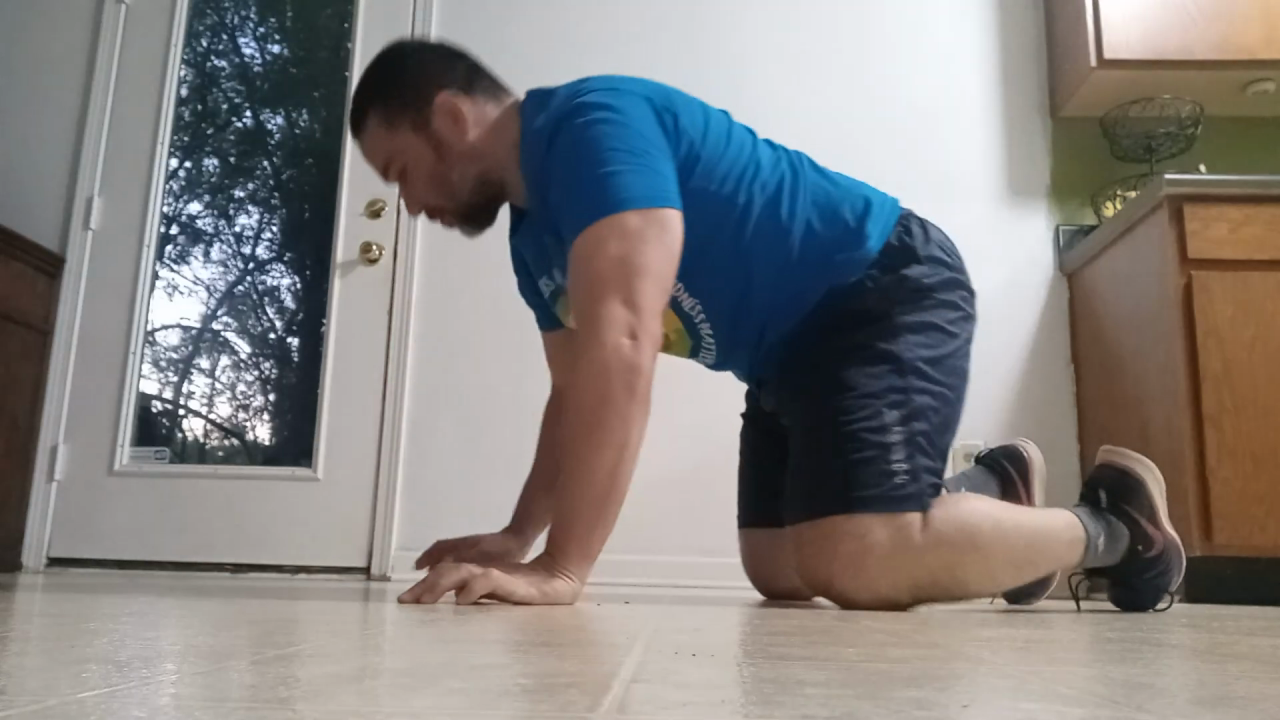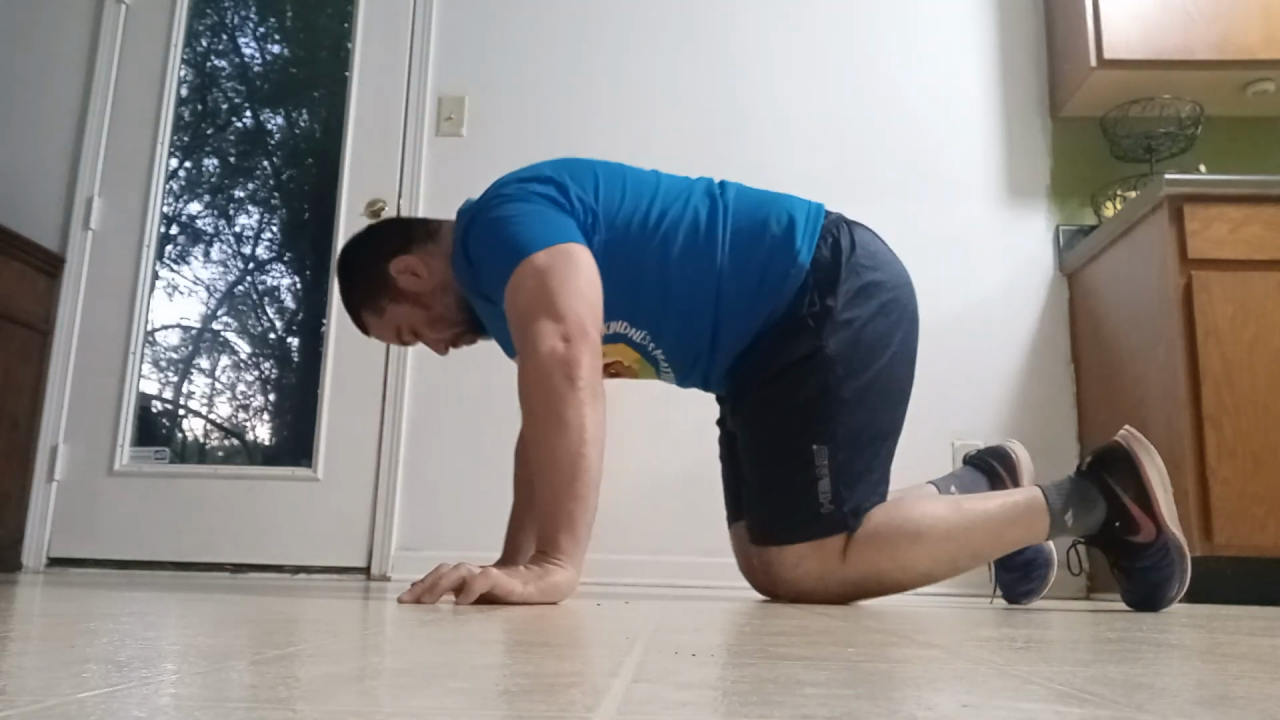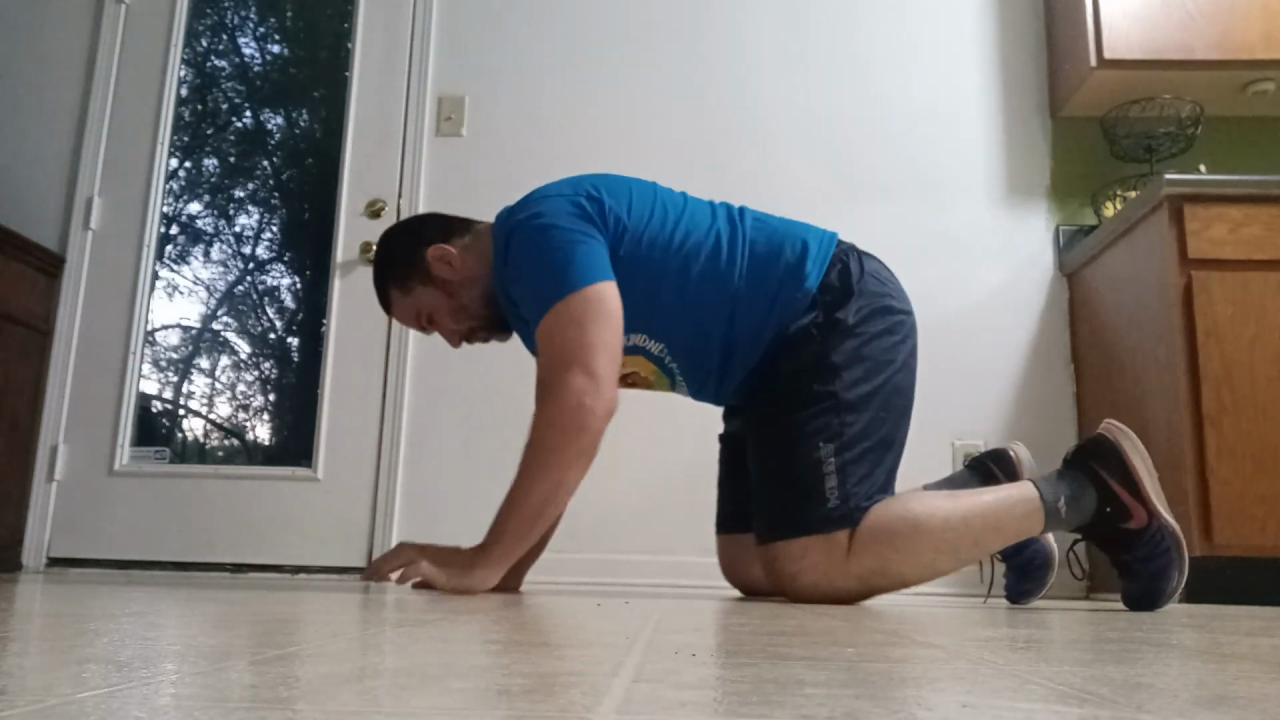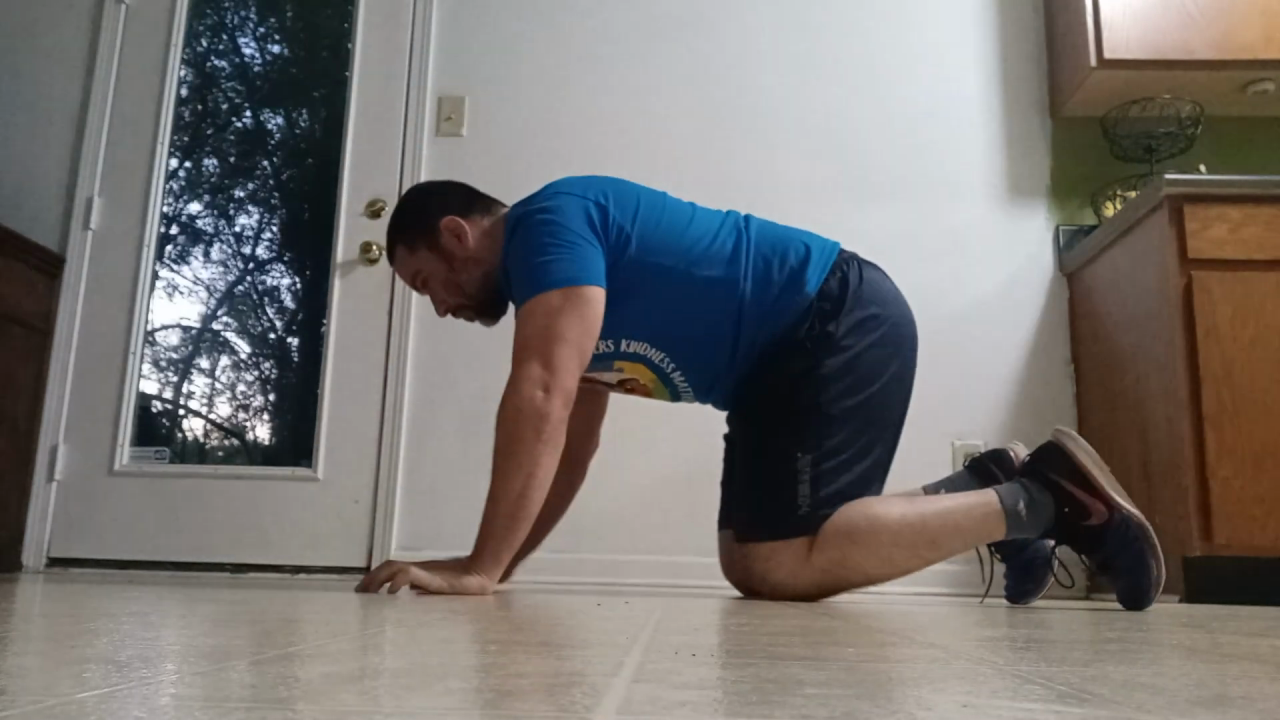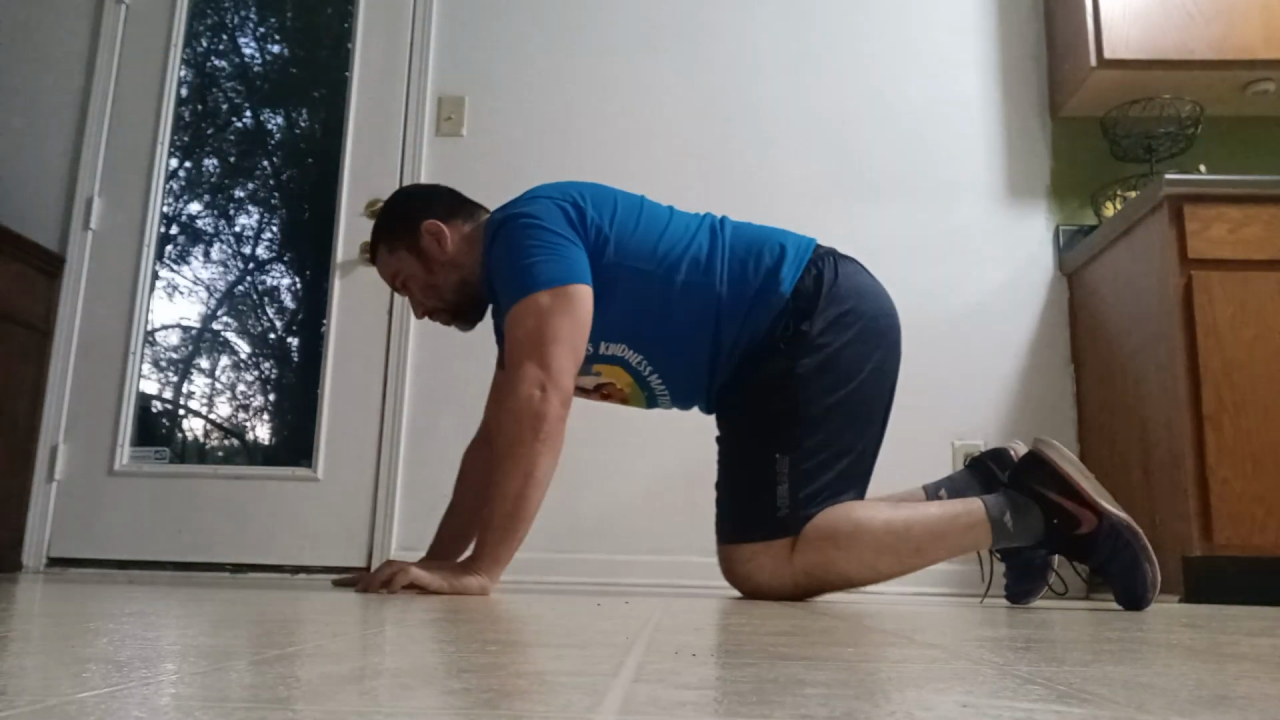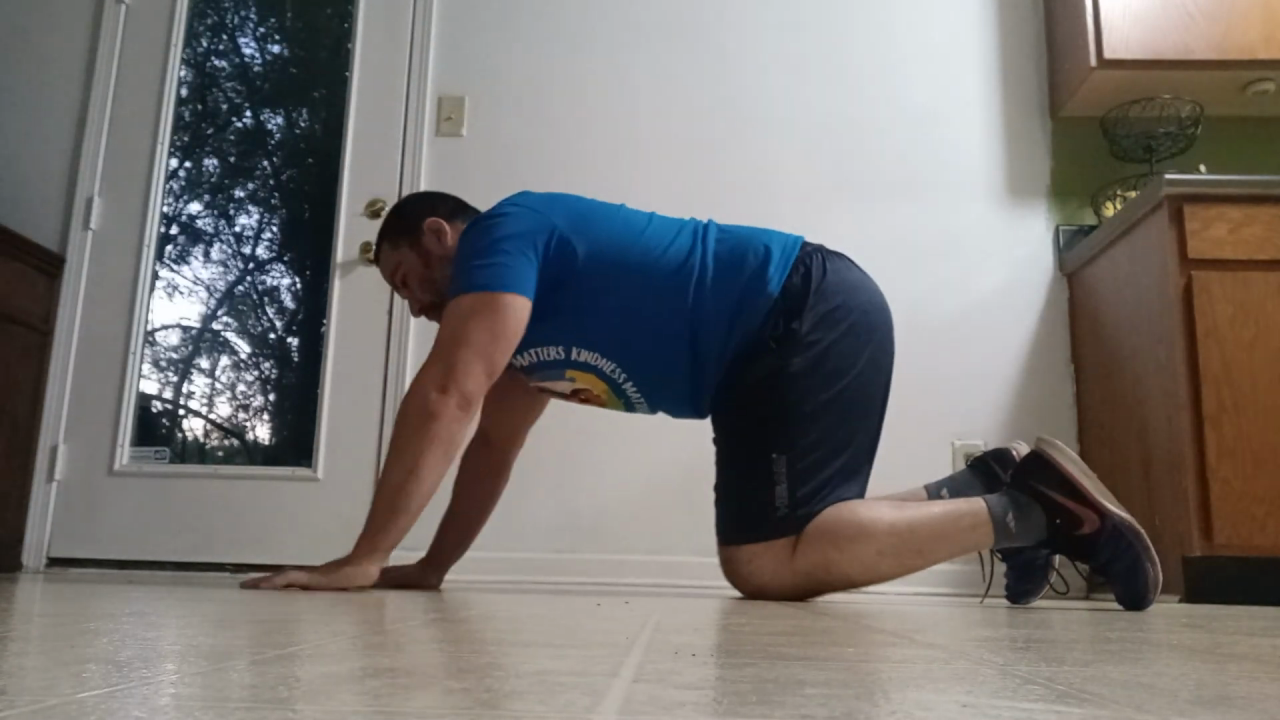
dt=0.7s
person 1, frame 1
left shoulder: (590, 126)
right shoulder: (534, 237)
left elbow: (619, 347)
right elbow: (580, 396)
left wrist: (560, 568)
right wrist: (515, 540)
left hip: (889, 290)
right hip: (797, 346)
left knee: (859, 561)
right knee: (780, 570)
left ankle: (1108, 524)
right ankle: (991, 486)
person 1, frame 2
left shoulder: (501, 225)
right shoulder: (512, 279)
left elbow: (567, 365)
right elbow: (547, 428)
left wrist: (555, 565)
right wrist: (511, 566)
left hip: (835, 299)
right hip: (776, 336)
left knee: (809, 565)
right knee: (767, 565)
left ankle: (1091, 498)
right ankle: (981, 487)
person 1, frame 3
left shoulder: (541, 234)
right shoulder: (531, 291)
left elbow: (581, 404)
right elbow: (561, 429)
left wrist: (484, 564)
right wrist: (509, 570)
left hip: (839, 320)
right hip: (783, 356)
left knee: (817, 565)
right knee: (752, 567)
left ankle: (1083, 489)
right ankle: (987, 487)
person 1, frame 4
left shoulder: (548, 226)
right shoulder: (552, 278)
left elbow: (539, 399)
right elbow: (570, 444)
left wrist: (481, 568)
right wrist: (504, 563)
left hip: (841, 324)
right hip: (796, 353)
left knee: (784, 565)
right knee: (749, 565)
left ankle: (1042, 497)
right ankle: (985, 489)
person 1, frame 5
left shoulder: (527, 231)
right shoulder: (519, 295)
left elbow: (540, 400)
right elbow: (498, 439)
left wrist: (479, 569)
right wrist: (434, 563)
left hip: (821, 320)
right hip: (792, 343)
left knee: (766, 563)
right knee: (767, 552)
left ankle: (1029, 507)
right ankle: (987, 488)
person 1, frame 6
left shoulder: (503, 236)
right shoulder: (516, 303)
left elbow: (445, 399)
right elbow: (493, 446)
left wrist: (362, 559)
right wrist: (430, 567)
left hip: (810, 317)
right hip: (788, 339)
left knee: (768, 563)
right knee: (781, 546)
left ankle: (1025, 510)
right ankle: (985, 488)
